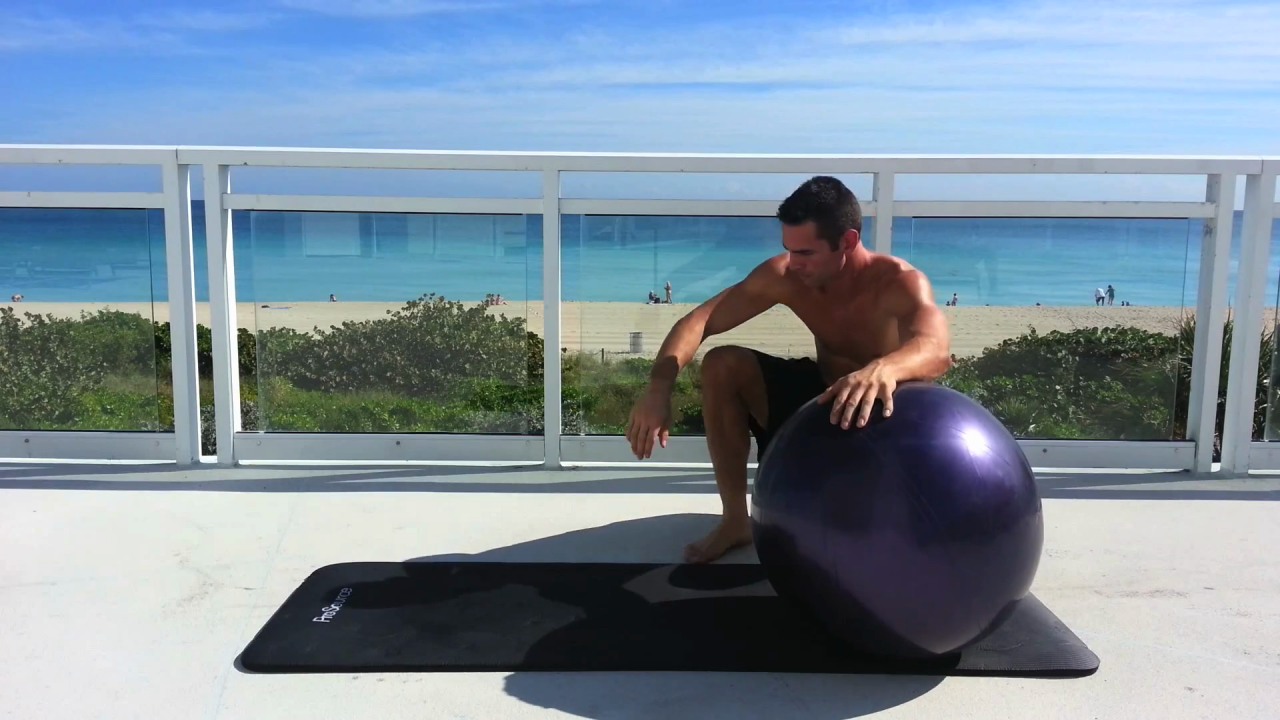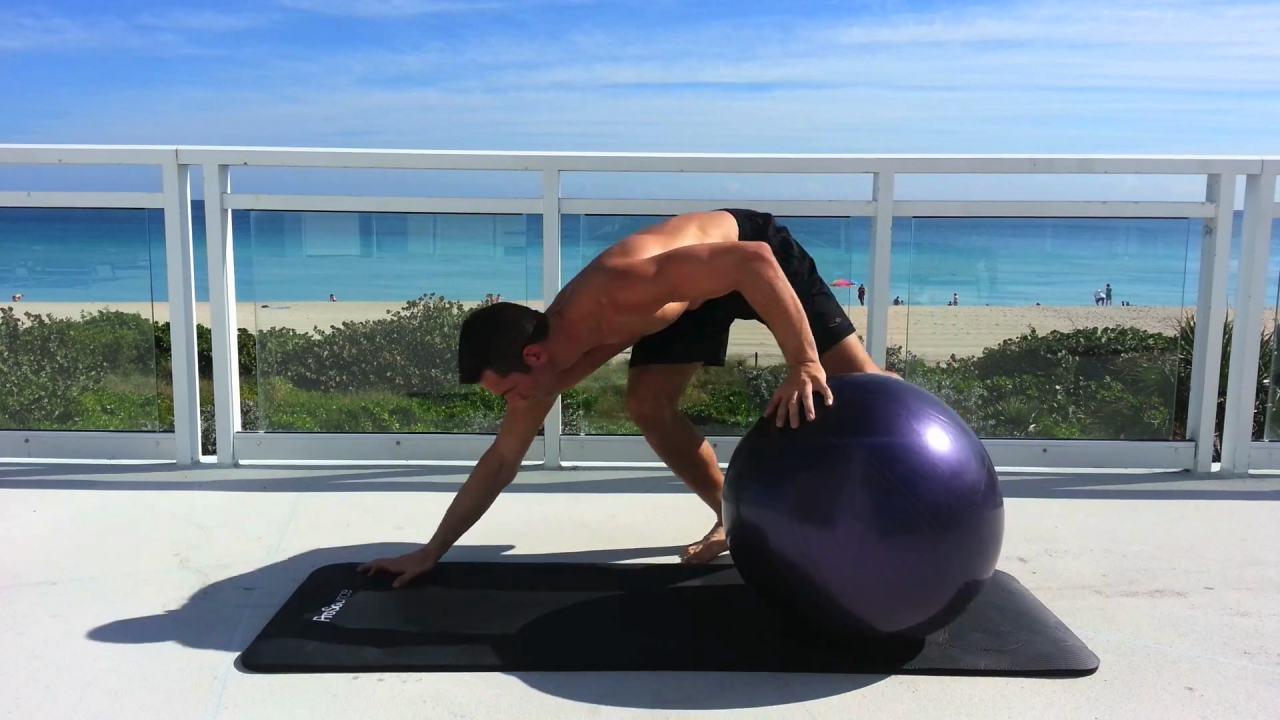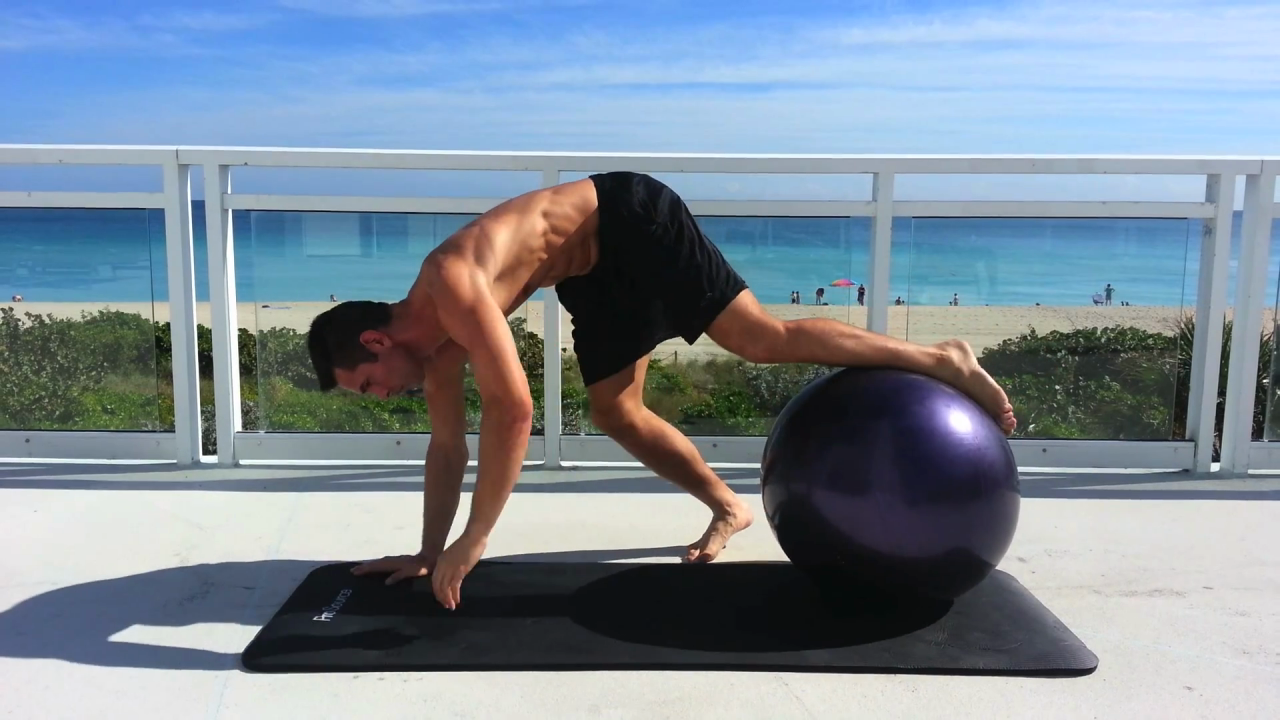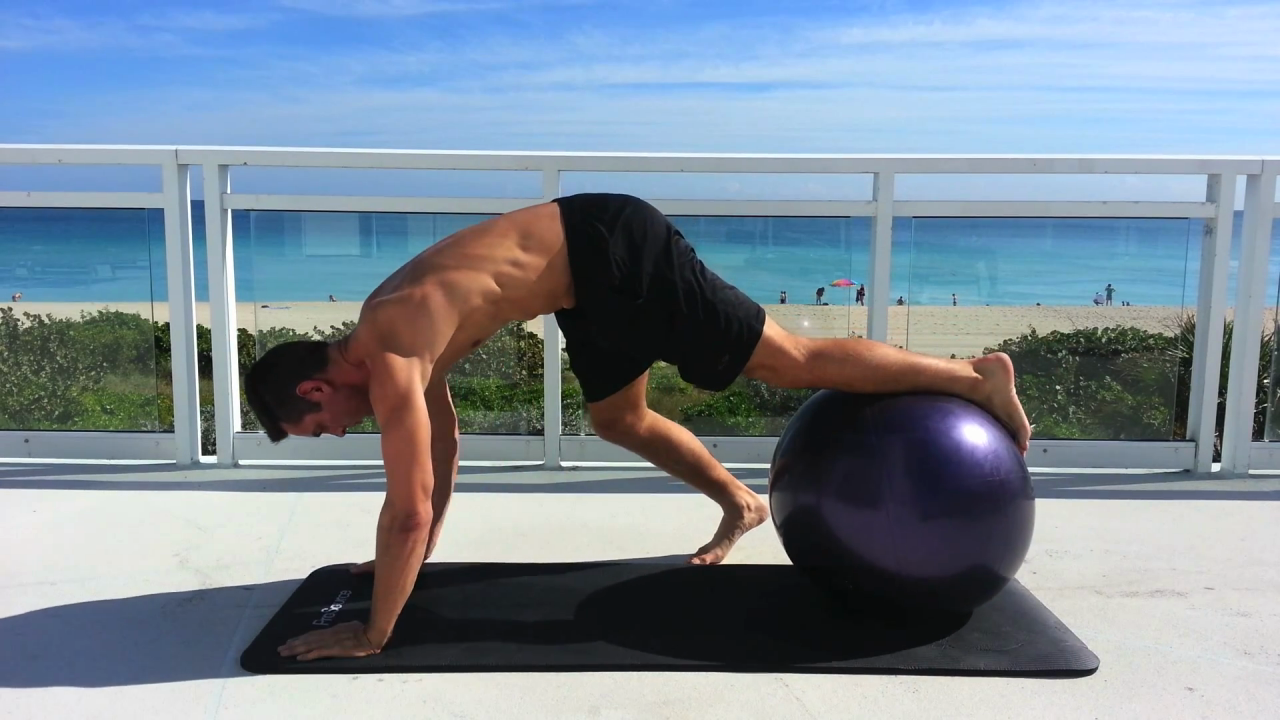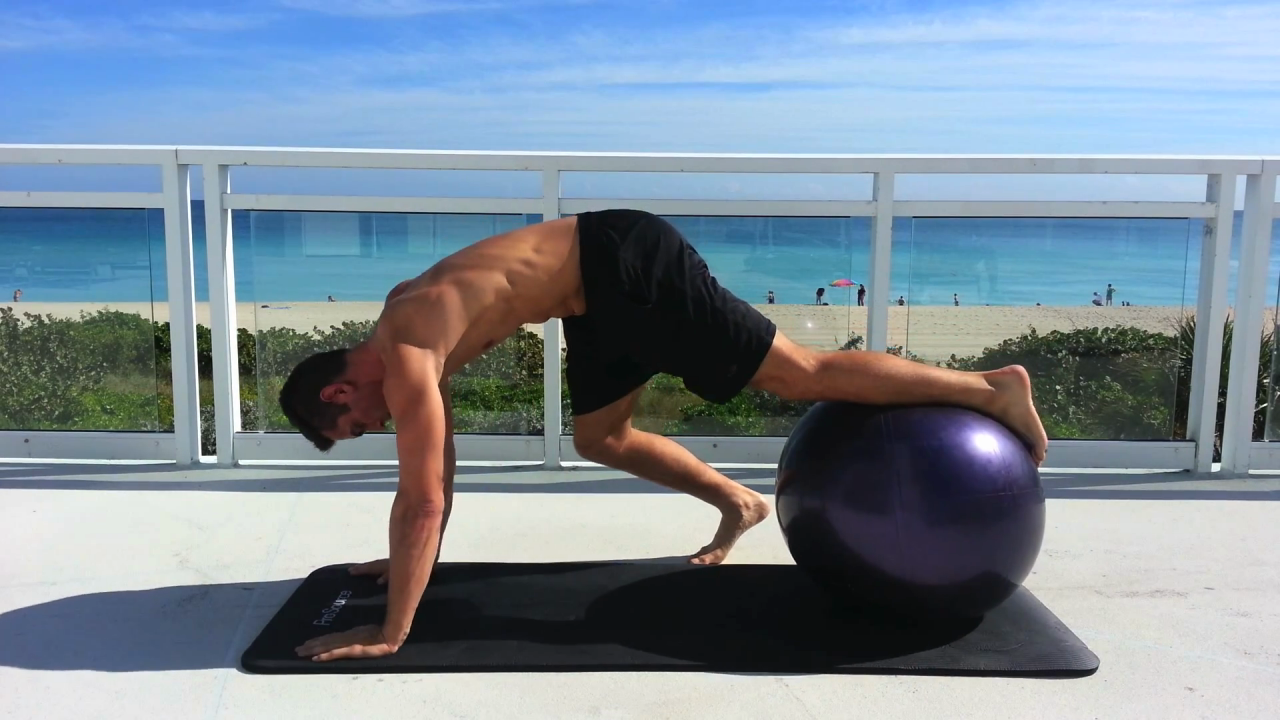
dt=1s
person 1, frame 1
left shoulder: (900, 283)
right shoulder: (784, 276)
left elbow: (935, 352)
right elbow: (700, 319)
left wrist: (881, 371)
right wrist: (657, 390)
left hip: (882, 415)
right hip: (820, 396)
right knee: (721, 364)
right ankle: (735, 520)
person 1, frame 2
left shoulder: (619, 288)
right shoulder: (539, 369)
left elbow: (759, 261)
right elbow: (502, 458)
left wrist: (805, 368)
right wrist: (436, 548)
left hip: (745, 250)
right hip: (693, 284)
left knee: (851, 377)
right knee: (647, 406)
person 1, frame 3
left shoulder: (451, 291)
right shoulder: (430, 330)
left elbow: (514, 408)
right elbow: (447, 442)
left wrist: (473, 540)
right wrist: (432, 549)
left hip: (631, 216)
right hip: (596, 264)
left knee: (760, 338)
right knee: (613, 413)
left ankle: (943, 362)
right ankle: (727, 507)
person 1, frame 4
left shoulder: (386, 360)
right shoulder: (383, 318)
left elbow: (409, 507)
right elbow: (442, 442)
left wrist: (375, 632)
right wrist: (413, 555)
left hip: (615, 254)
right hip: (591, 251)
left knee: (794, 361)
right knee: (619, 421)
left ankle: (976, 377)
right ankle: (740, 504)
person 1, frame 5
left shoulder: (401, 357)
right shoulder: (400, 316)
left elbow: (422, 497)
right elbow: (439, 452)
left wrist: (390, 632)
right wrist: (418, 556)
left hip: (623, 265)
right hip: (602, 286)
left knee: (802, 375)
right knee: (600, 440)
left ankle: (992, 389)
right ankle: (737, 501)
